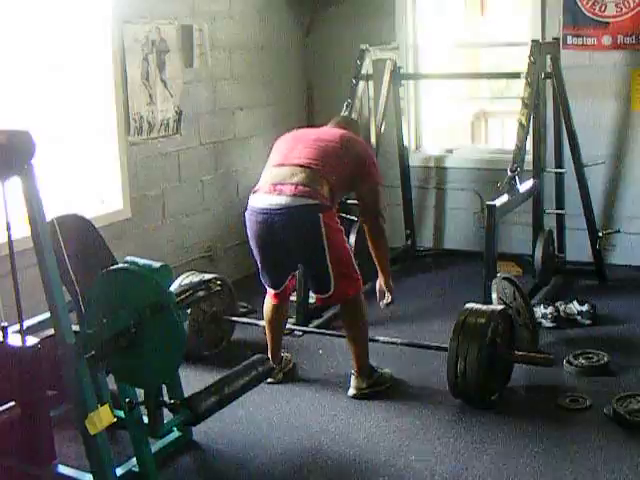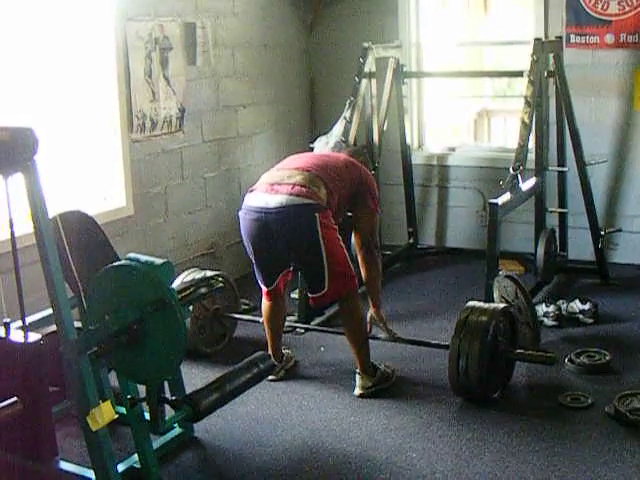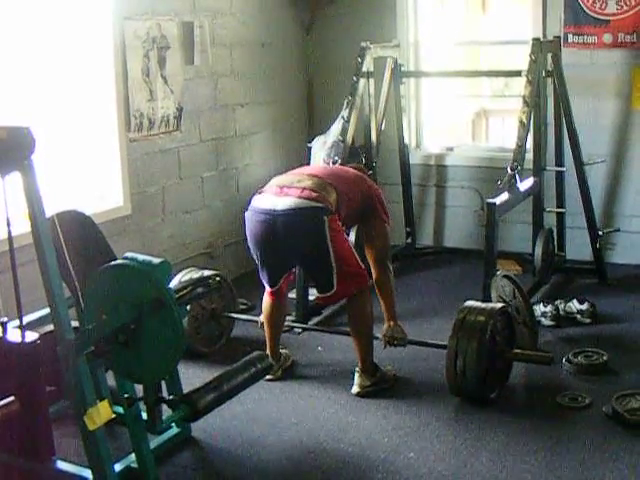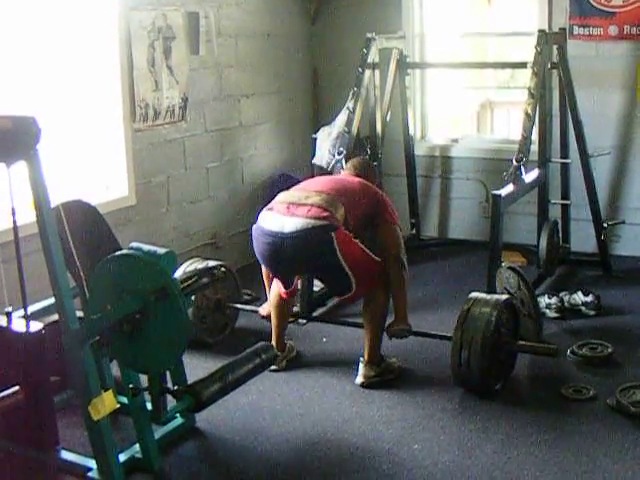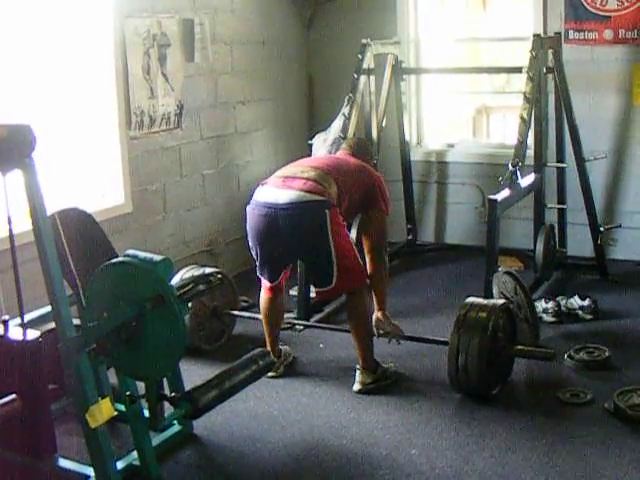
dt=1s
person 1, frame 1
left shoulder: (290, 136)
right shoulder: (358, 146)
right elbow: (372, 217)
right wrist: (384, 275)
left hip: (257, 208)
right hip: (305, 210)
left knee: (277, 290)
right knee: (348, 293)
left ankle: (276, 363)
right ankle: (362, 376)
person 1, frame 2
left shoulder: (296, 160)
right shoulder: (362, 175)
right elbow: (368, 247)
right wrist: (376, 308)
left hip: (251, 209)
right hip: (301, 211)
left knee: (271, 287)
right knee: (345, 292)
left ankle: (276, 361)
right ankle: (367, 375)
person 1, frame 3
left shoulder: (305, 173)
right shoulder: (368, 190)
right elbow: (380, 263)
left wrist: (268, 313)
right wrist: (391, 321)
left hip: (258, 212)
right hip: (308, 215)
left knee: (274, 286)
right knee: (357, 289)
left ankle: (273, 360)
right ankle: (367, 375)
person 1, frame 4
left shoulder: (312, 183)
right shoulder: (374, 196)
right elbow: (396, 260)
left wrist: (271, 300)
right wrist: (401, 318)
left hip: (264, 230)
right hip: (313, 233)
left knee: (284, 277)
right knee: (378, 280)
left ankle: (277, 350)
right ankle: (371, 366)
person 1, frame 5
left shoulder: (308, 162)
right shoulder: (370, 177)
right elbow: (376, 251)
right wrist: (381, 311)
left hip: (260, 206)
right hip: (308, 209)
left knee: (271, 282)
right knee: (355, 286)
left ankle: (273, 357)
right ankle: (368, 372)
